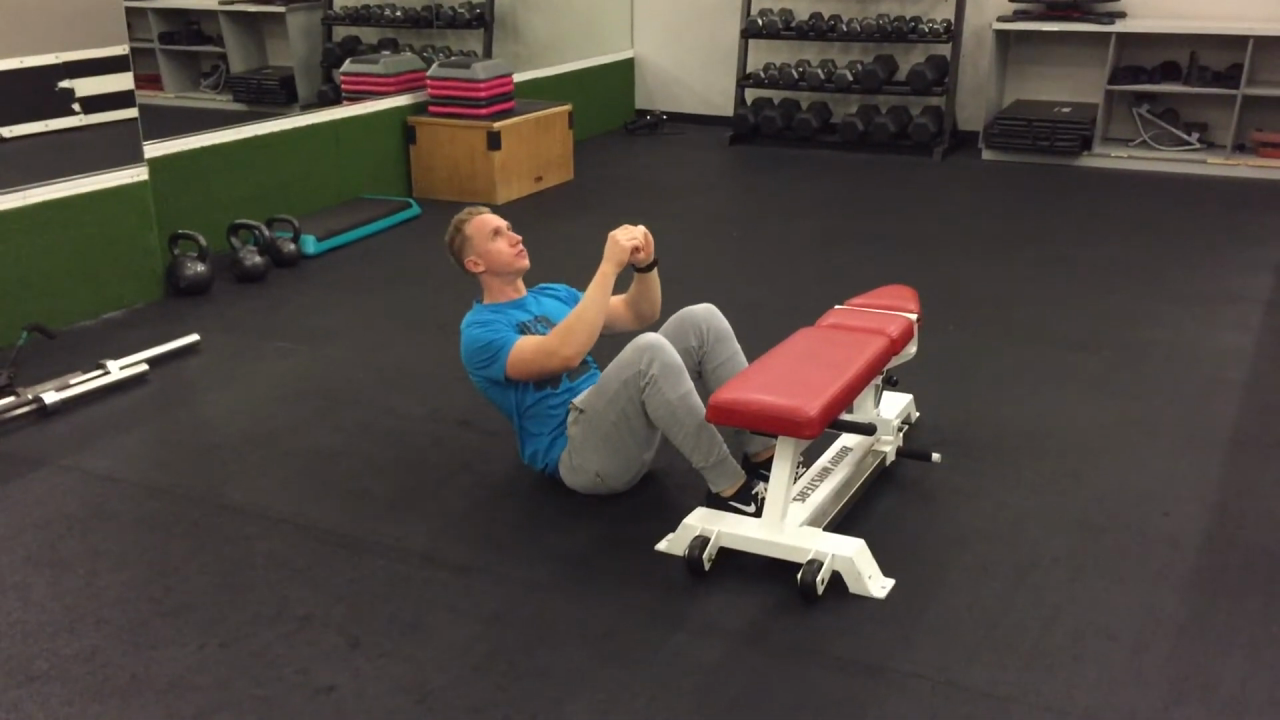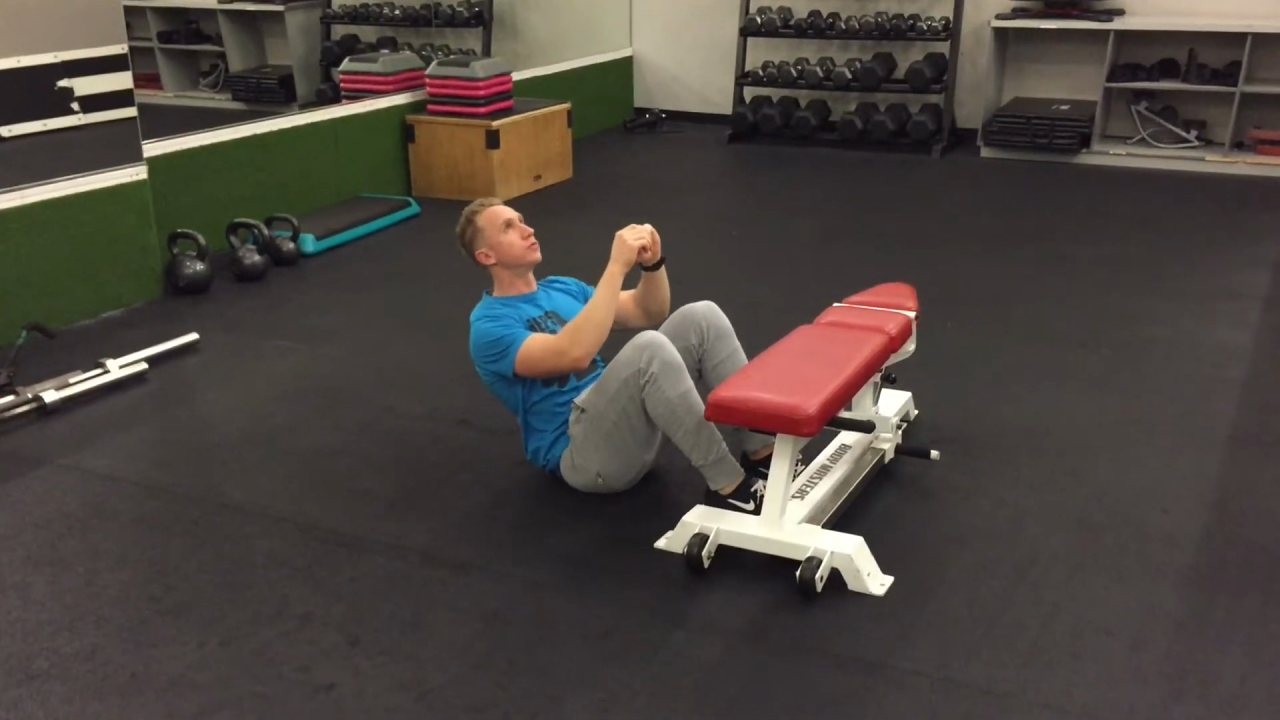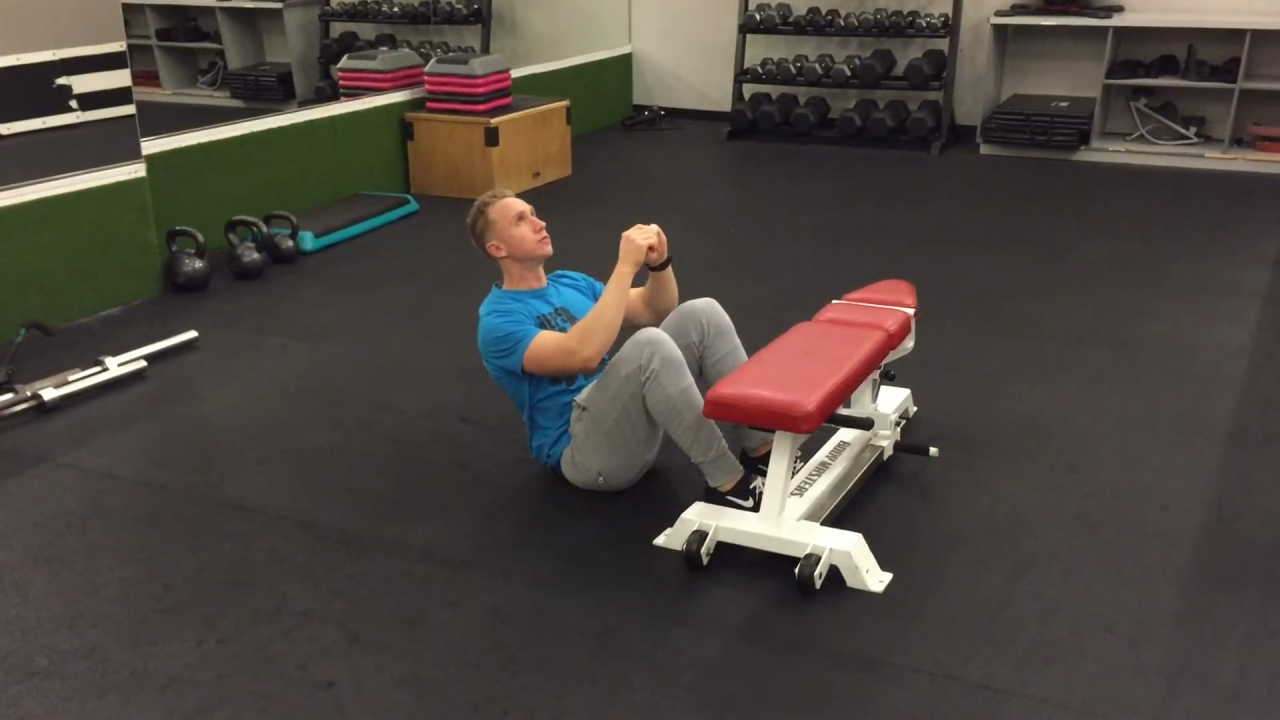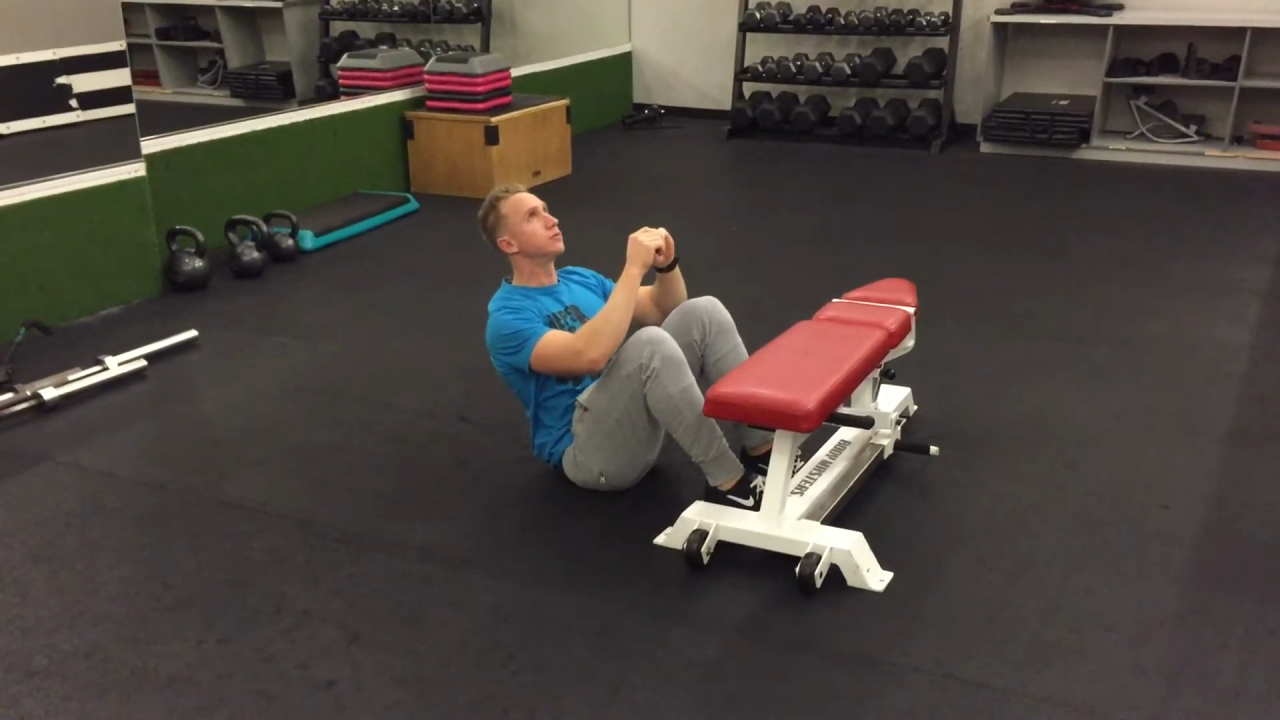
dt=0.3s
person 1, frame 1
left shoulder: (552, 295)
right shoulder: (481, 332)
left elbow: (641, 316)
right elbow: (563, 354)
left wrist: (644, 264)
right wrist: (609, 267)
left hip: (616, 415)
right hip: (577, 451)
left knee: (700, 320)
right knee: (649, 350)
left ankle: (762, 457)
right ankle: (730, 489)
person 1, frame 2
left shoulder: (562, 289)
right shoulder: (490, 325)
left elbow: (650, 313)
right elbow: (574, 354)
left wrist: (652, 263)
right wrist: (617, 266)
left hip: (622, 414)
right hip: (582, 452)
left knee: (700, 317)
right knee: (649, 348)
left ankle: (762, 454)
right ankle: (729, 488)
person 1, frame 3
left shoulder: (570, 283)
right shoulder: (500, 320)
left elbow: (657, 311)
right elbow: (583, 354)
left wrist: (658, 263)
right wrist: (626, 266)
left hip: (626, 411)
right hip: (582, 449)
left knee: (702, 314)
right knee: (650, 344)
left ankle: (761, 451)
right ankle: (728, 484)
person 1, frame 4
left shoulder: (580, 280)
right shoulder: (508, 316)
left elbow: (664, 310)
right elbow: (590, 355)
left wrist: (666, 264)
right wrist: (634, 268)
left hip: (632, 412)
right hip: (586, 449)
left knee: (703, 312)
right knee: (650, 343)
left ankle: (761, 450)
right ankle: (729, 482)
